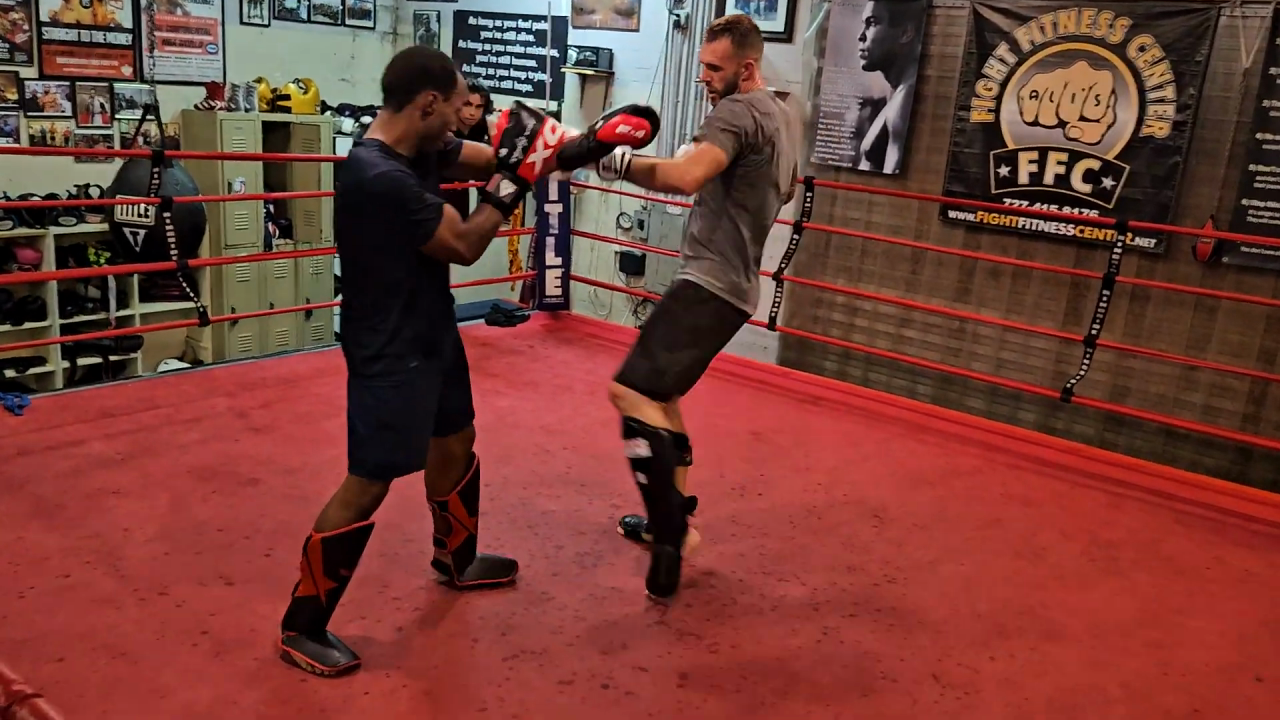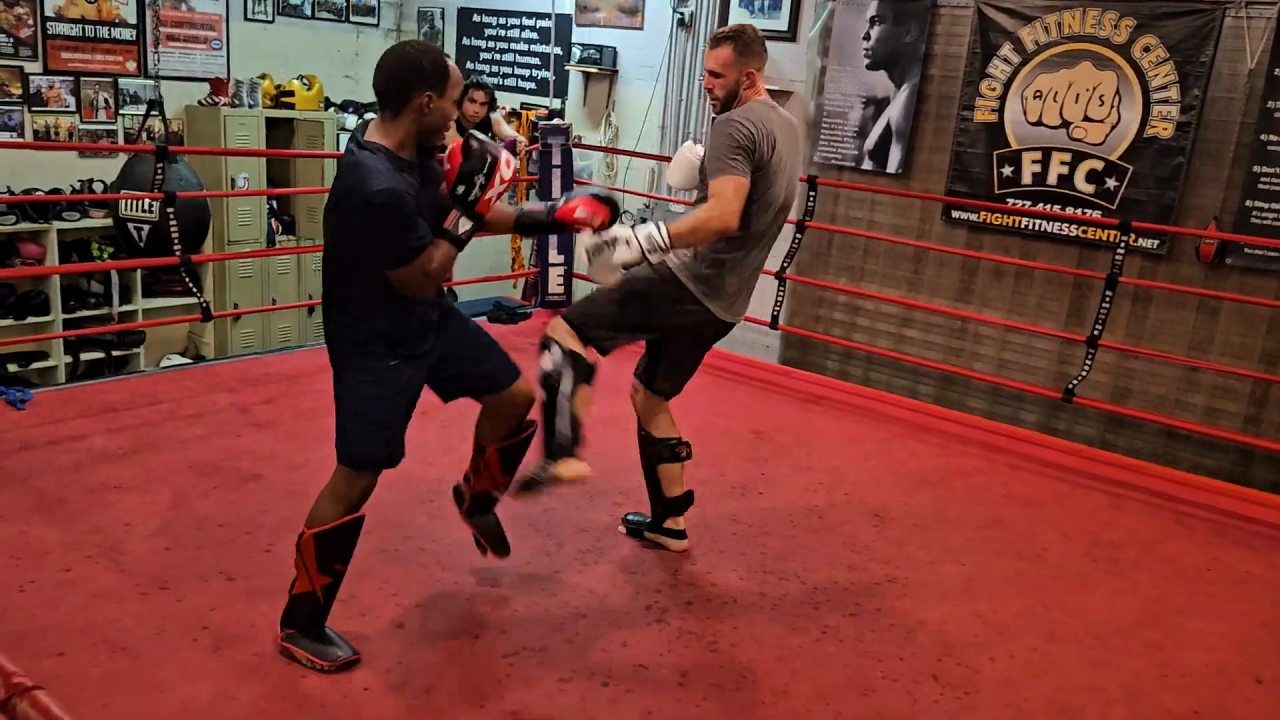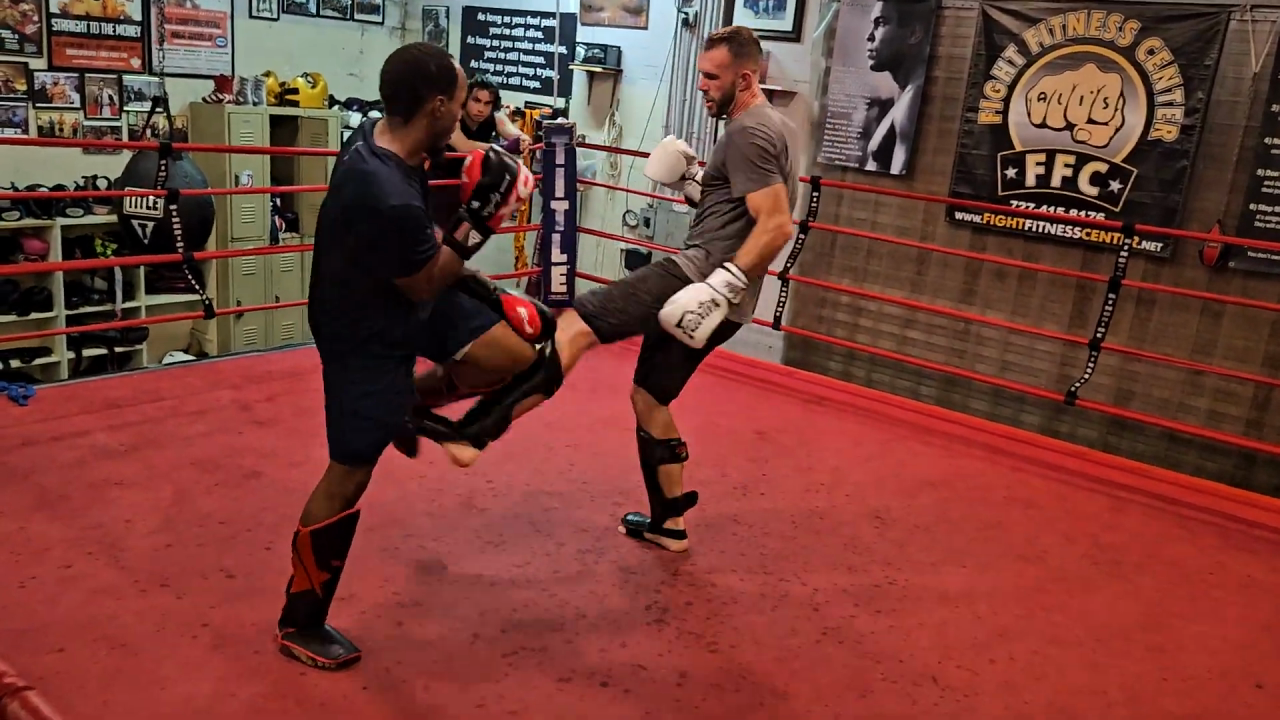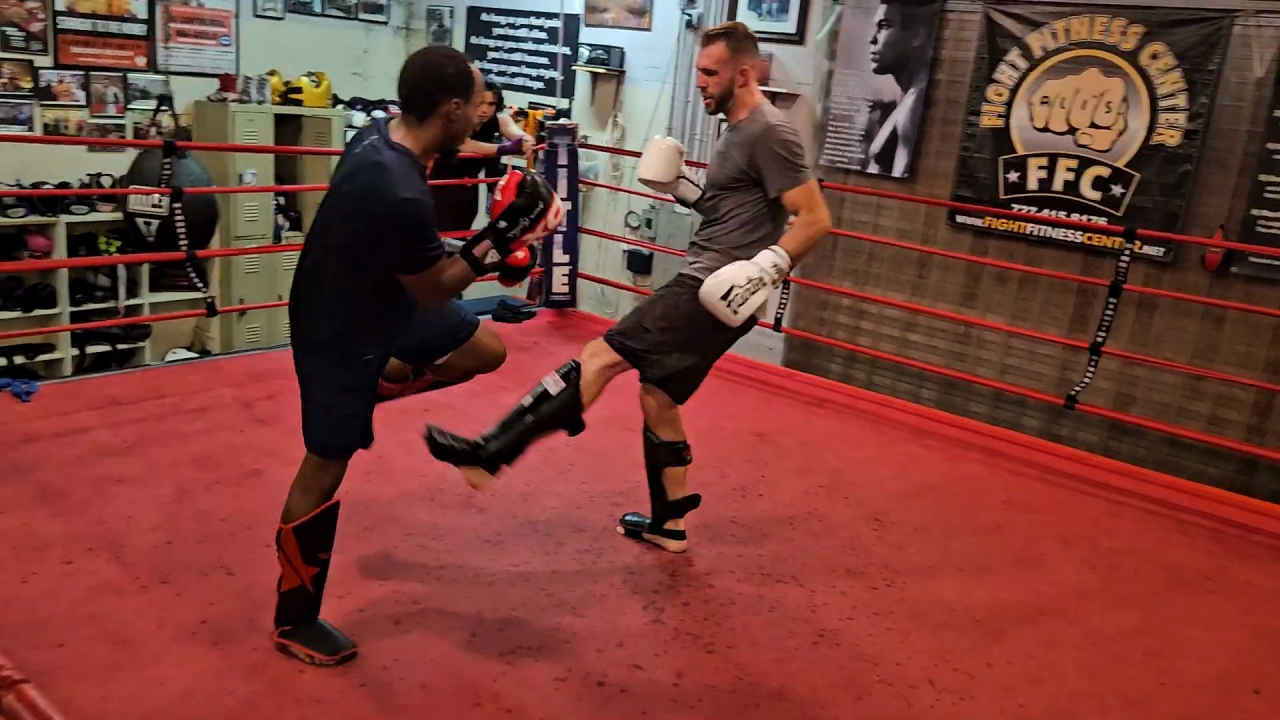
dt=0.1s
person 1, frame 1
left shoulder: (408, 146)
right shoulder: (377, 176)
left elbow: (493, 159)
right elbow: (464, 244)
left wrist: (594, 142)
right wrist: (513, 176)
left hip: (429, 334)
right hip: (389, 350)
left knee: (455, 445)
right knee: (370, 482)
left ankle: (457, 558)
right ankle: (303, 625)
person 1, frame 2
left shoulder: (407, 147)
right shoulder: (378, 190)
left elbow: (458, 203)
right elbow: (424, 280)
left wrist: (554, 215)
right wrist: (468, 209)
left hip: (427, 319)
right hip: (378, 344)
left knee: (516, 397)
right knee: (360, 476)
left ankle: (476, 498)
right ankle: (301, 624)
person 1, frame 3
left shoulder: (387, 141)
right shoulder: (392, 201)
right elbow: (425, 280)
left wrist: (476, 237)
right wrist: (479, 220)
left hip: (412, 302)
right hip: (364, 332)
left knee: (515, 350)
right knee: (349, 473)
left ankle: (412, 400)
right ankle: (300, 623)
person 1, frame 4
left shoulder: (383, 134)
right shoulder: (401, 198)
right elbow: (433, 291)
left wrist: (493, 238)
right wrist: (500, 238)
left hip: (376, 297)
right hip: (340, 328)
right knee: (327, 465)
left ankle: (373, 383)
right ankle: (294, 620)
person 2, frame 1
left shoulder: (739, 111)
right shoulder: (777, 116)
left elbow: (686, 176)
right elbow: (784, 189)
left wrist: (620, 161)
left hip: (709, 284)
right hip: (724, 284)
left knee: (631, 393)
right knee: (656, 394)
left ankle: (671, 533)
right ankle: (670, 517)
person 2, frame 2
left shoulder: (737, 125)
right shoulder: (775, 130)
left elbow: (722, 216)
right elbow: (775, 208)
left wrist: (642, 240)
left hip: (694, 278)
right hip: (723, 298)
left knee: (567, 329)
right knee: (648, 395)
left ankle: (560, 450)
right ankle: (669, 520)
person 2, frame 3
left shoulder: (750, 131)
right shoulder: (767, 126)
left elbow: (777, 225)
left wrist: (721, 284)
right wrist: (699, 181)
left hip: (698, 278)
right hip: (716, 291)
left knee: (574, 329)
right knee: (648, 398)
left ankle: (471, 431)
right ankle: (669, 520)
person 2, frame 4
left shoulder: (768, 133)
right shoulder: (746, 129)
left elbow: (815, 219)
left wrist: (766, 266)
right wrist: (692, 188)
left hip: (720, 291)
right hip: (715, 294)
left knee: (599, 359)
right knee: (658, 401)
left ankle: (488, 454)
right ankle: (669, 521)
